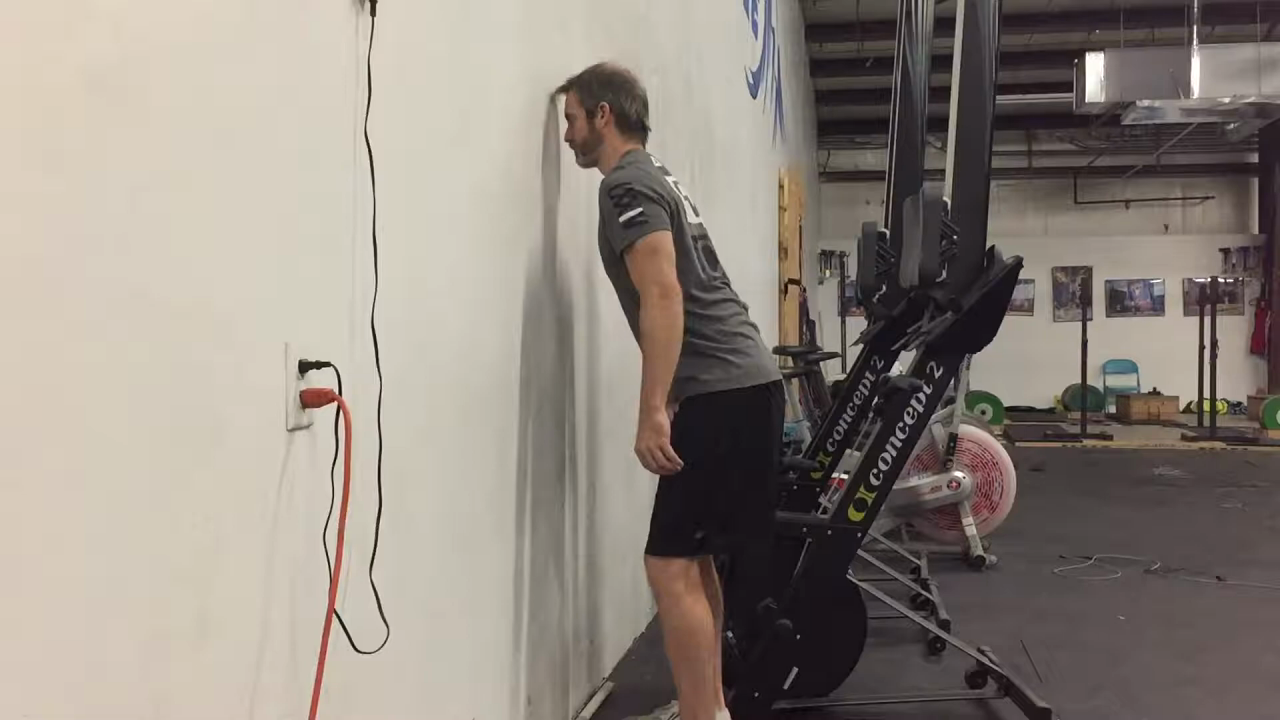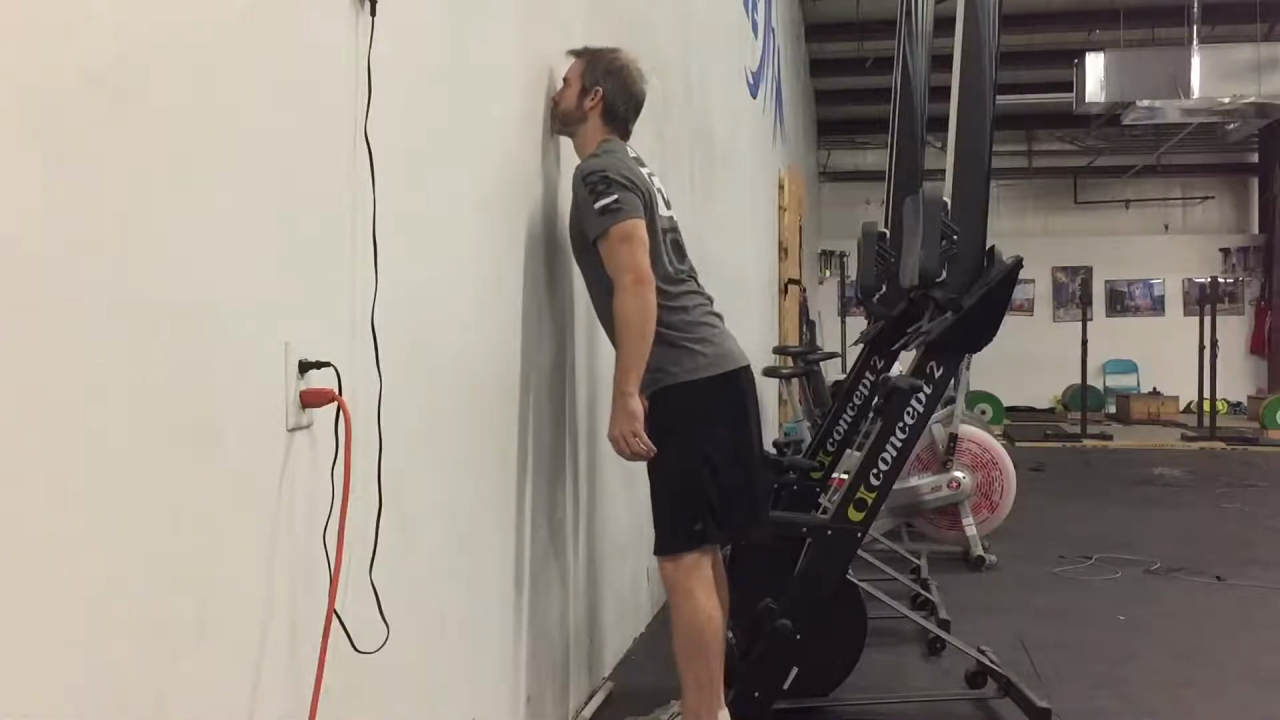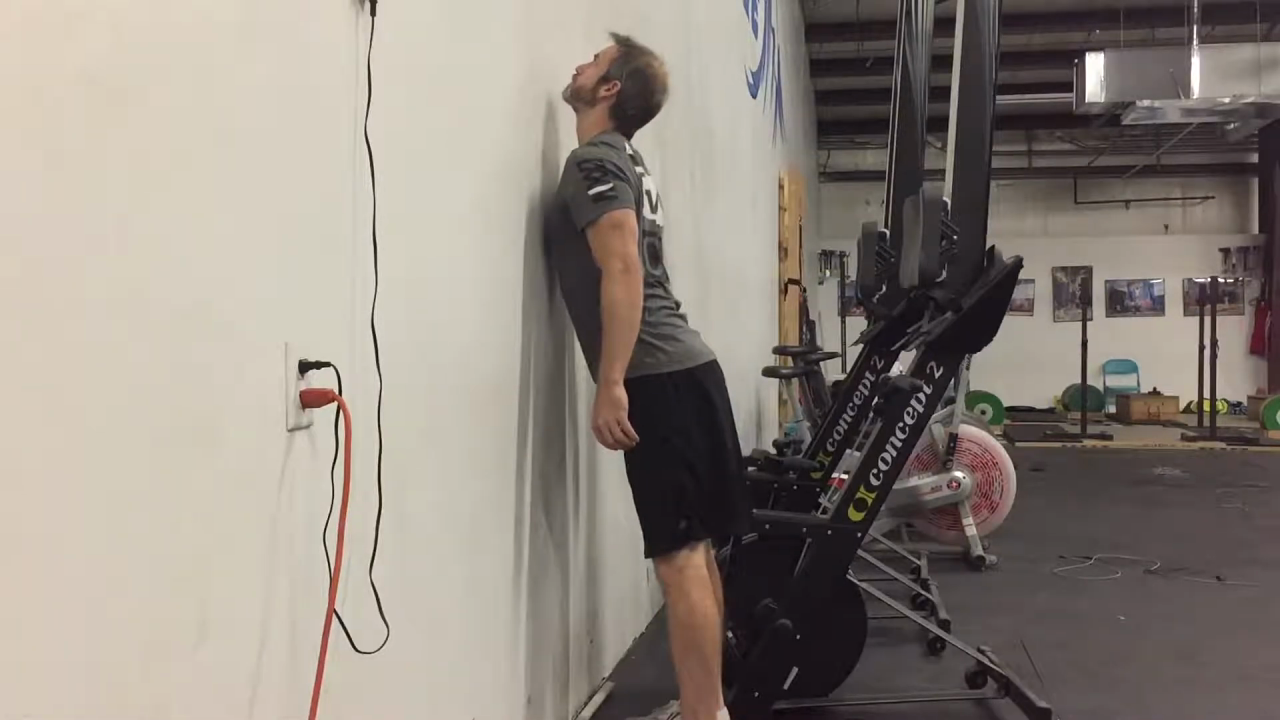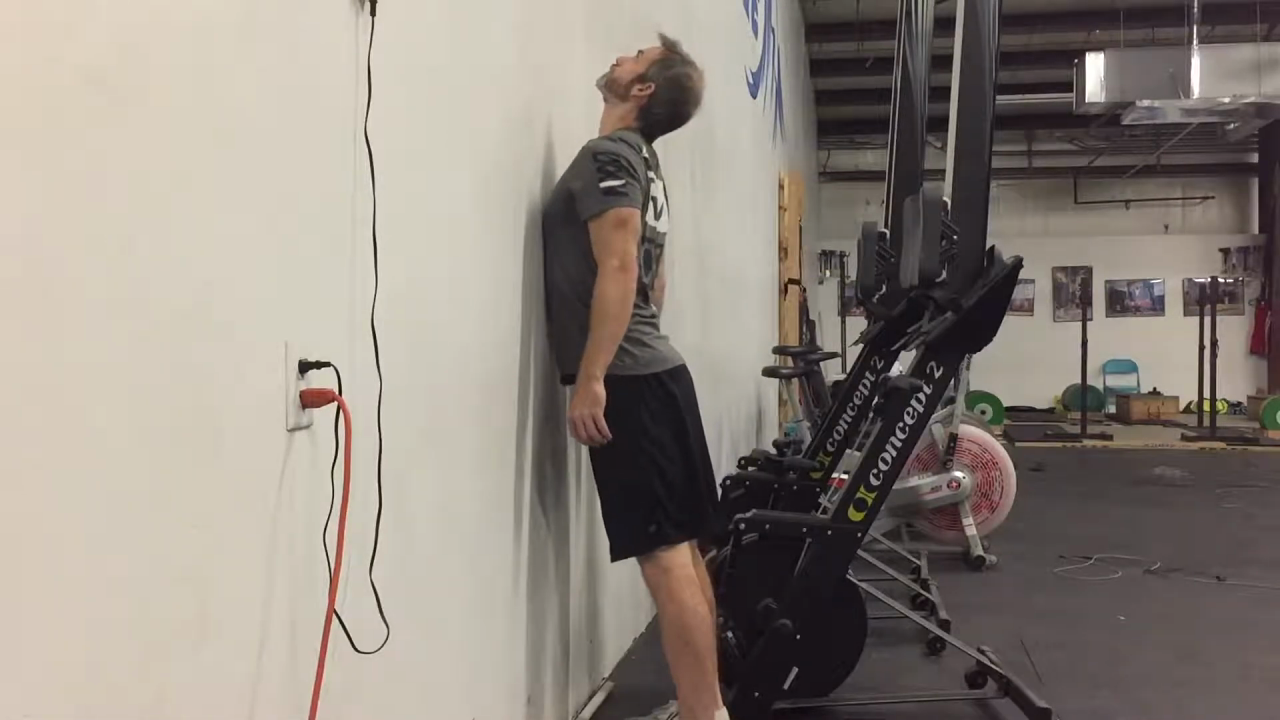
dt=1s
person 1, frame 1
left shoulder: (627, 186)
right shoulder: (653, 178)
left elbow: (664, 296)
left wrist: (652, 412)
right wrist: (670, 403)
left hip: (723, 393)
right hip: (742, 382)
left knee: (671, 565)
right knee: (692, 557)
person 1, frame 2
left shoulder: (601, 173)
right shoulder: (627, 168)
left elbow: (637, 283)
left wrist: (625, 398)
right wrist: (643, 390)
left hip: (691, 383)
right hip: (713, 370)
left knee: (684, 560)
right knee: (701, 552)
person 1, frame 3
left shoulder: (594, 162)
right shoulder: (624, 162)
left elbow: (623, 272)
left wrist: (611, 387)
left hip: (658, 379)
right hip: (684, 367)
left knee: (678, 555)
right knee: (694, 548)
person 1, frame 4
left shoulder: (607, 155)
right shoulder: (640, 162)
left elbow: (616, 269)
left wrist: (590, 378)
left hip: (627, 380)
right hip: (656, 371)
left knee: (663, 552)
right knee: (680, 547)
